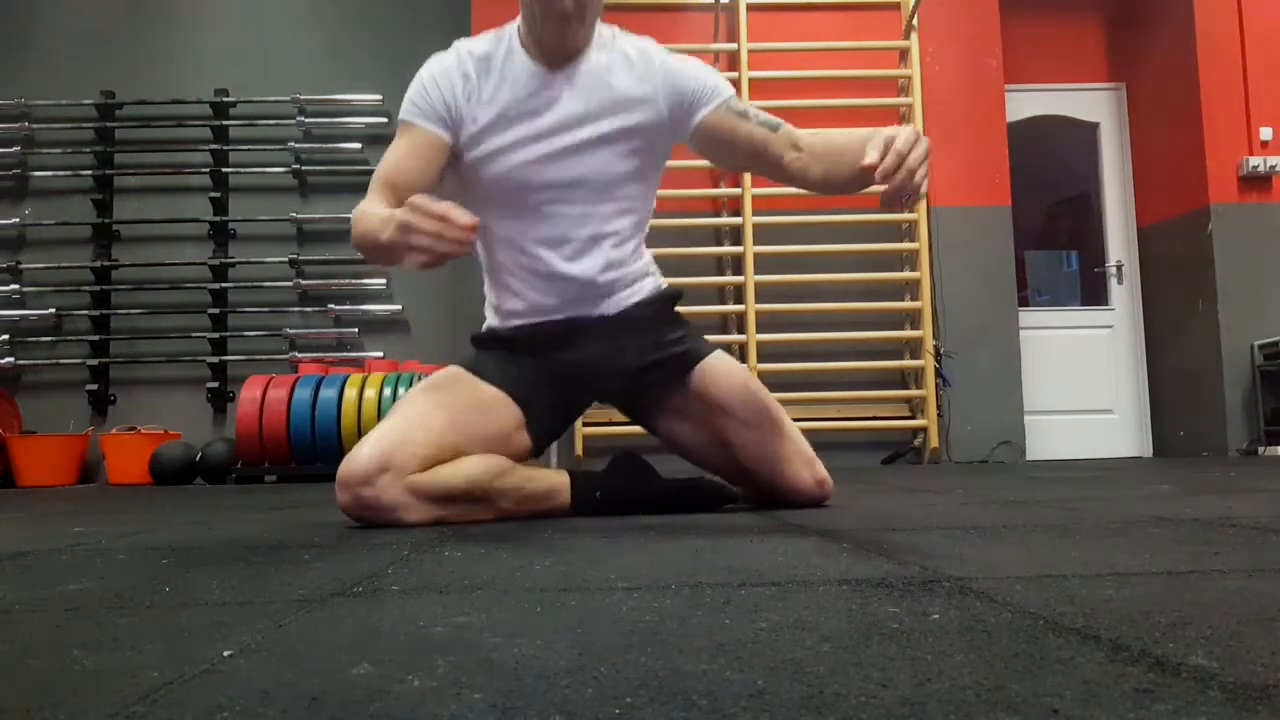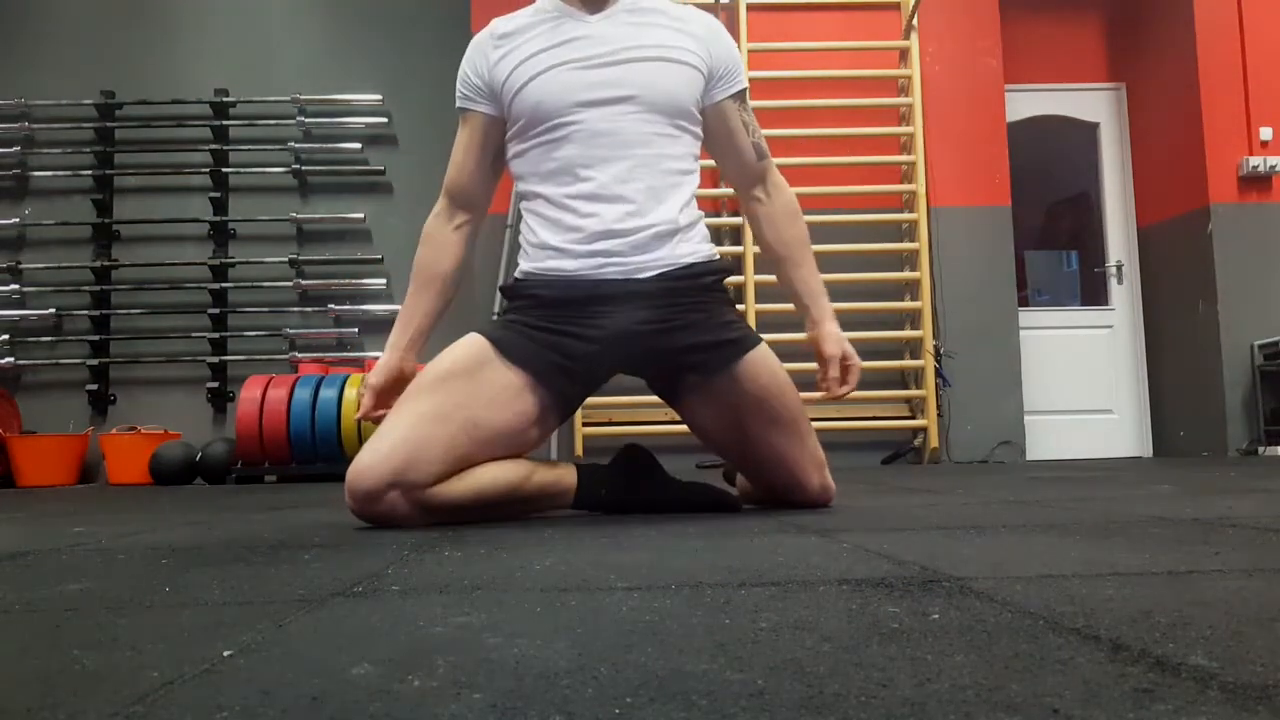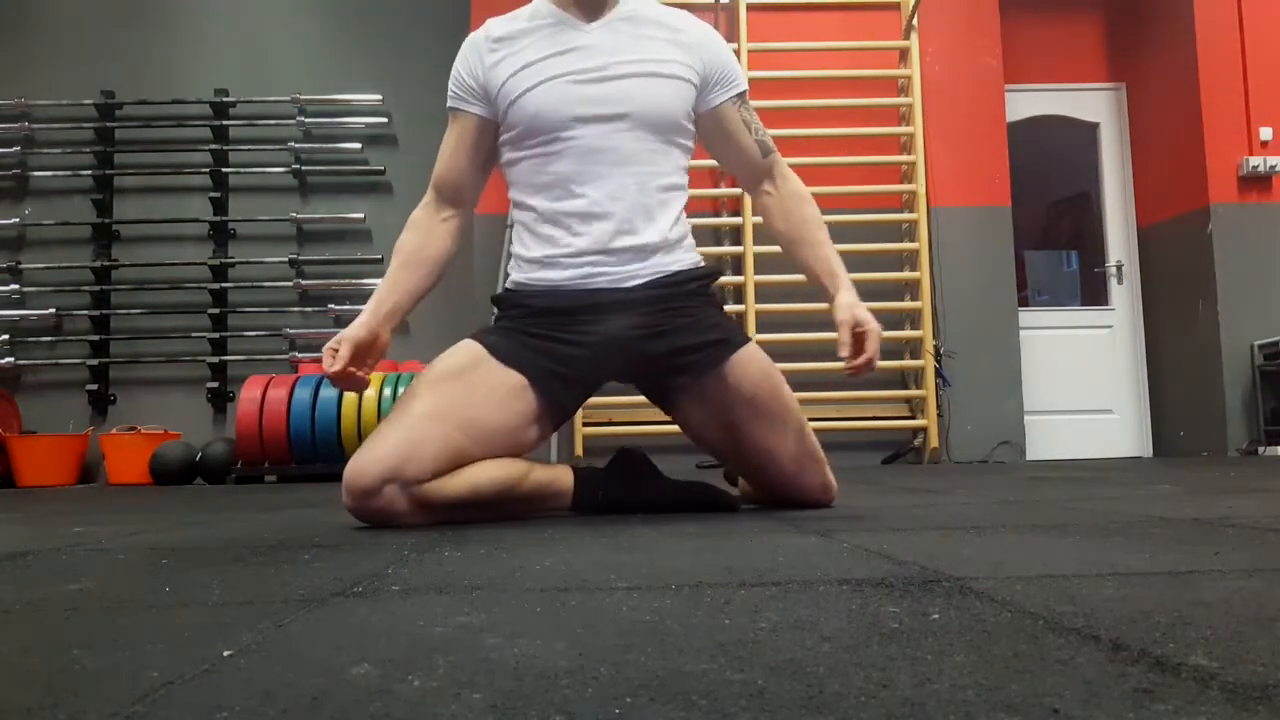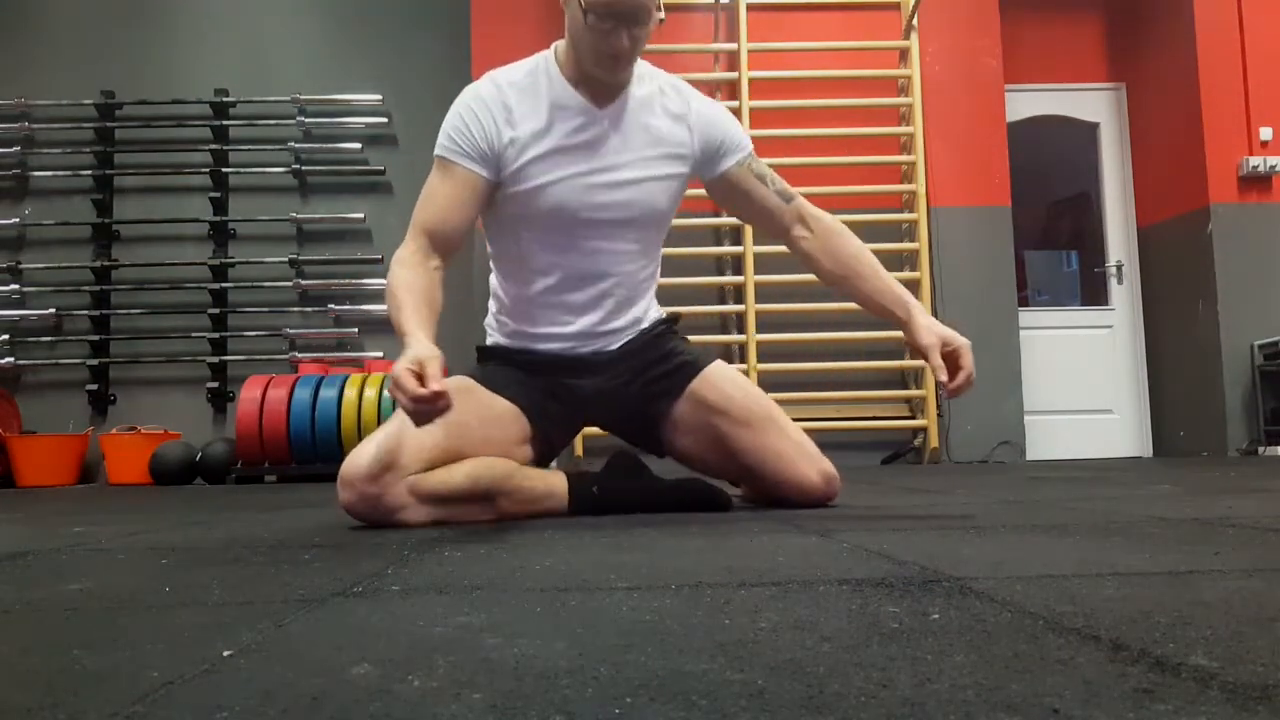
dt=0.7s
person 1, frame 1
left shoulder: (658, 73)
right shoulder: (454, 77)
left elbow: (794, 153)
right elbow: (376, 209)
left wrist: (877, 149)
right wrist: (401, 227)
left hip: (640, 325)
right hip: (521, 346)
left knee: (804, 486)
right knee: (364, 485)
right ankle: (600, 492)
person 1, frame 2
right shoulder: (497, 46)
left elbow: (760, 187)
right elbow: (459, 211)
left wrist: (821, 317)
right wrist: (401, 347)
left hip: (683, 295)
right hip: (552, 304)
left knee: (807, 489)
right knee: (374, 488)
right ankle: (605, 487)
person 1, frame 3
right shoulder: (491, 48)
left elbow: (769, 180)
right elbow: (445, 207)
left wrist: (840, 289)
right wrist: (375, 318)
left hip: (672, 300)
right hip: (543, 314)
left knee: (809, 488)
right knee: (372, 487)
right ankle: (603, 490)
person 1, frame 4
left shoulder: (692, 114)
right shoulder: (492, 106)
left elbow: (801, 227)
right elbow: (424, 252)
left wrist: (913, 315)
right wrist: (417, 342)
left hip: (647, 353)
right hip: (524, 367)
left knee: (812, 483)
right knee: (369, 484)
right ankle: (599, 491)
